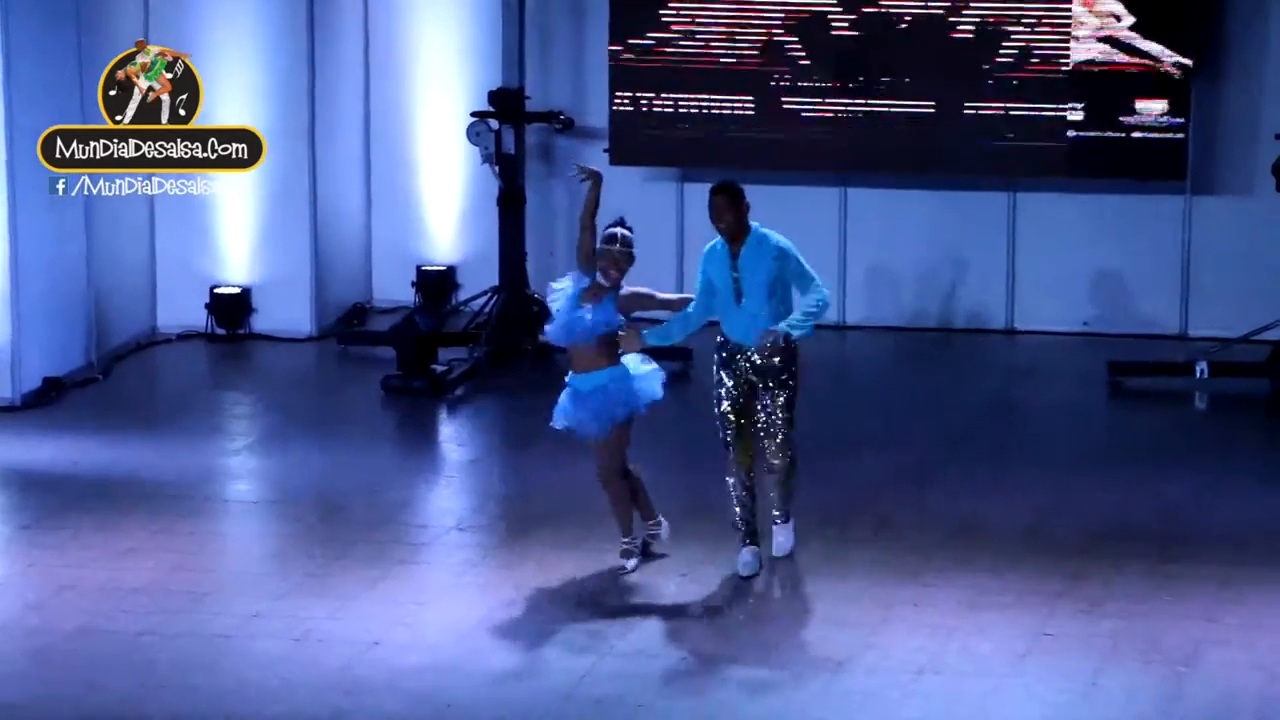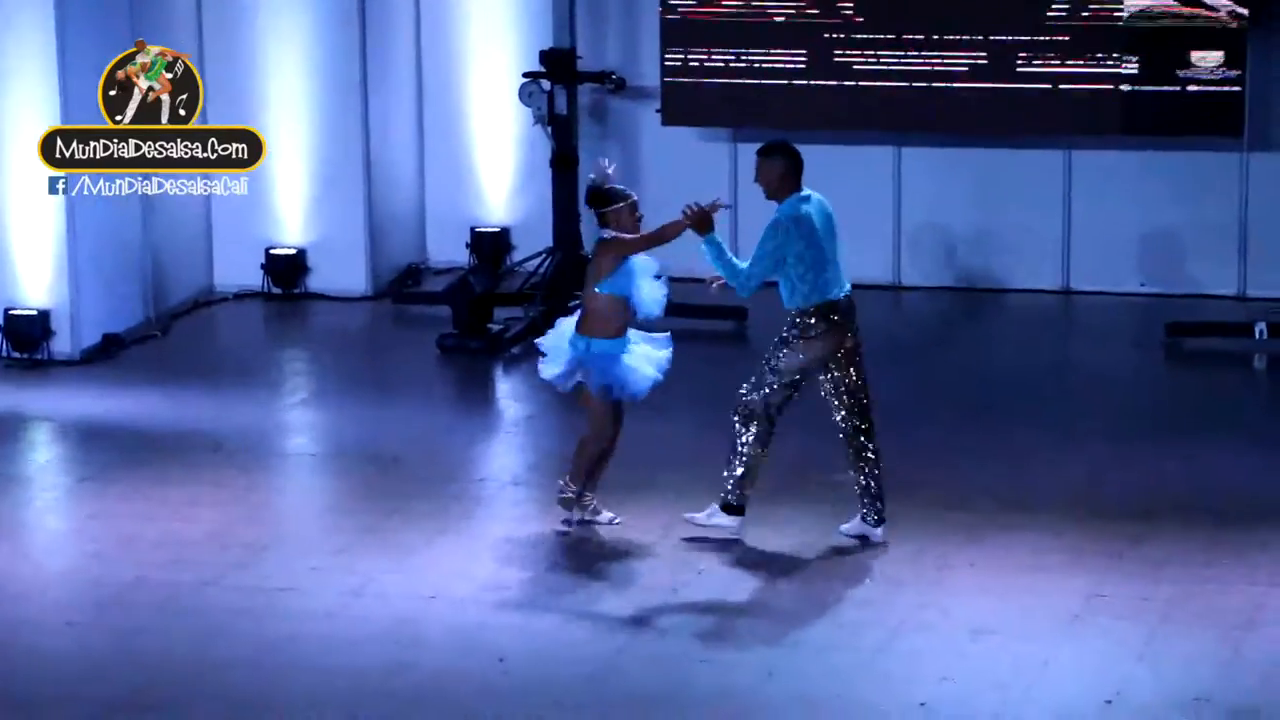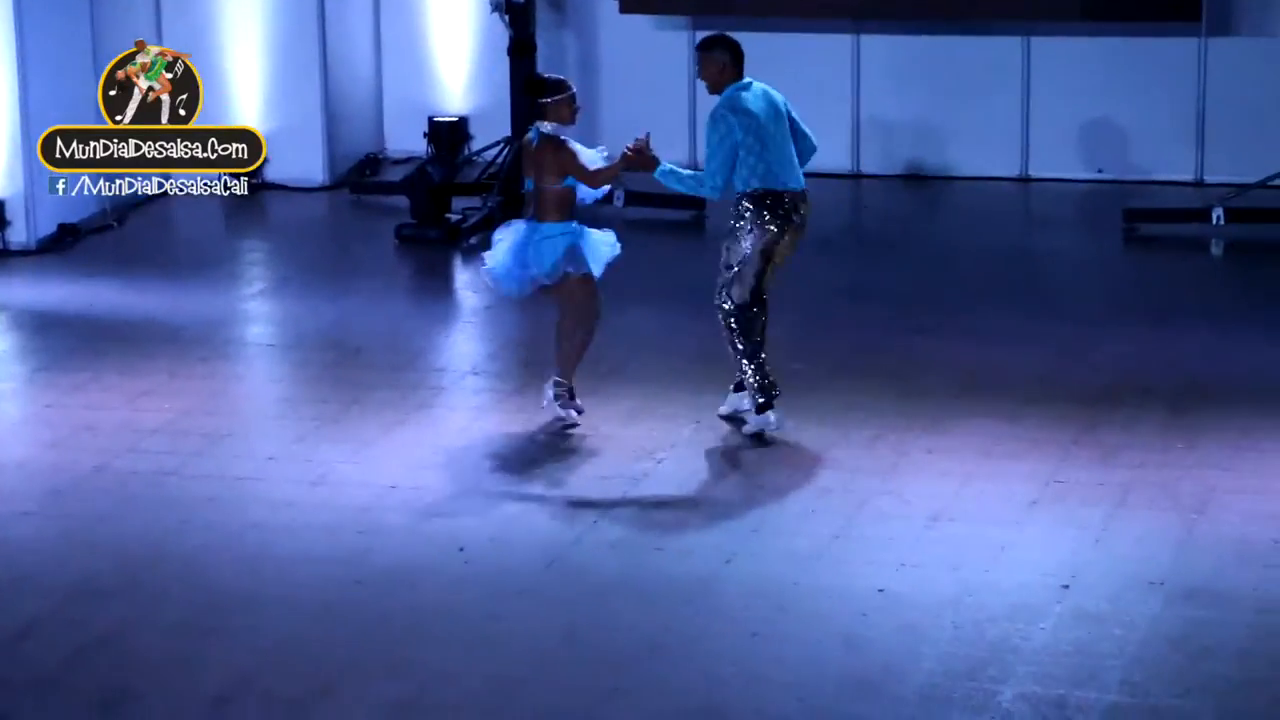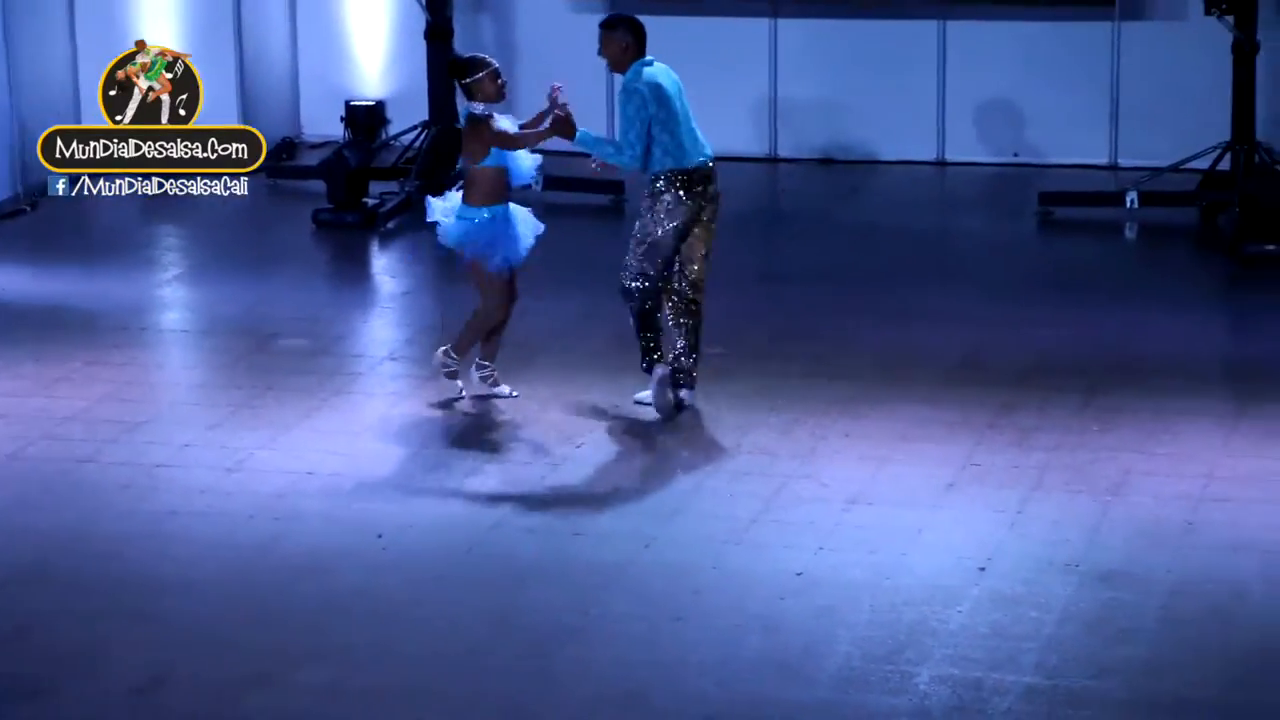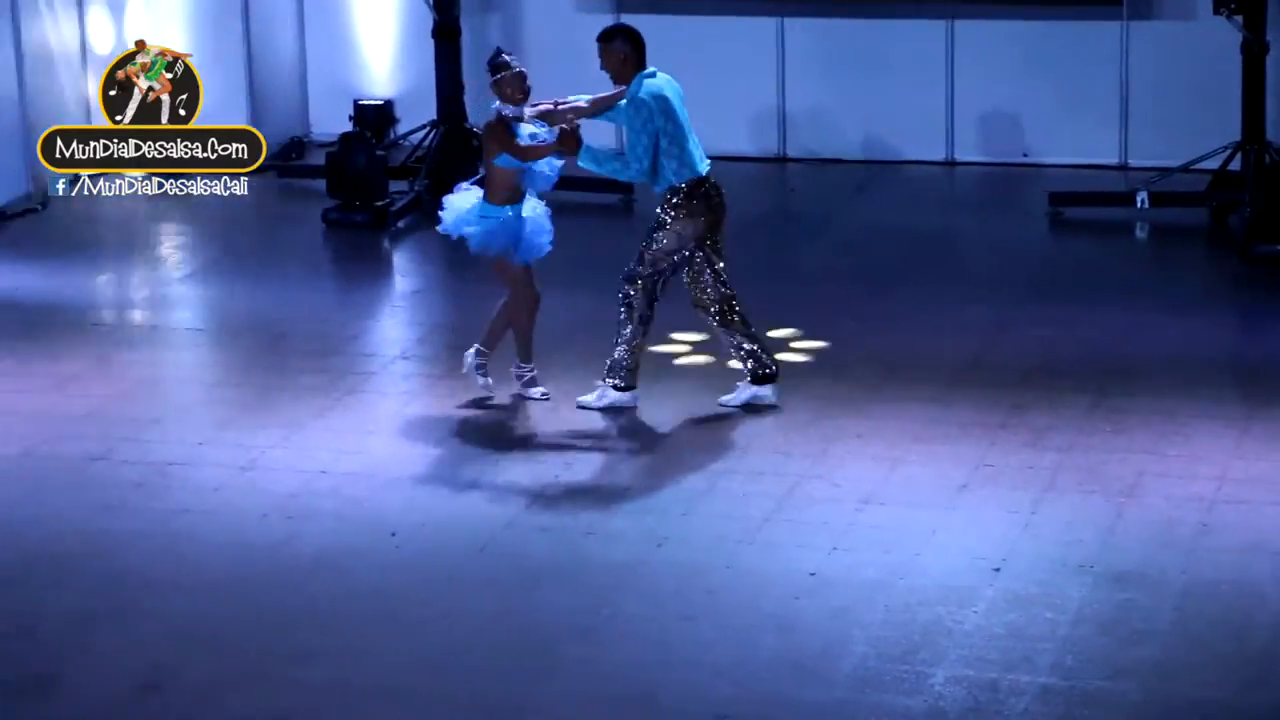
dt=0.5s
person 1, frame 1
left shoulder: (776, 249)
right shoulder: (711, 256)
left elbow: (818, 296)
right elbow: (699, 312)
left wrist: (788, 329)
right wrist: (648, 337)
left hip: (777, 355)
right hip: (734, 354)
left knee: (777, 446)
right knee: (735, 446)
left ankle: (782, 519)
right ankle: (748, 541)
person 1, frame 2
left shoulder: (785, 222)
right shoulder: (817, 206)
left elbow: (746, 281)
left wrist: (708, 237)
right wrist: (728, 272)
left hip: (812, 325)
right hip: (840, 317)
left knee: (753, 408)
right knee: (853, 418)
left ankle: (731, 509)
right ankle: (870, 518)
person 1, frame 3
left shoulder: (725, 114)
right shoulder: (769, 96)
left elbow: (712, 186)
right elbow: (807, 146)
left wrist: (656, 168)
left hip: (760, 212)
right hip: (792, 206)
left knee: (734, 305)
right knee: (744, 300)
left ankle: (765, 408)
right ankle: (749, 390)
person 1, frame 4
left shoulder: (635, 89)
right shoulder: (663, 75)
left elbow: (631, 156)
left wrist: (577, 136)
right wrist: (611, 155)
left hip: (674, 191)
right hip: (701, 183)
left knee: (640, 285)
right knee: (685, 287)
left ankle: (659, 369)
right ankle: (680, 383)
person 1, frame 5
left shoulder: (641, 99)
right shoulder: (654, 86)
left elbow: (638, 169)
left wrist: (581, 150)
left hip: (687, 203)
right hip: (703, 195)
left knee: (637, 288)
right knee: (711, 291)
left ankle: (618, 386)
right ankle: (760, 378)
person 2, frame 1
left shoulder: (628, 297)
right shoulder: (585, 277)
left elbow: (680, 303)
right elbow: (587, 228)
right wrist: (595, 185)
left hip: (610, 386)
right hip: (583, 389)
left knee: (609, 469)
right knee: (615, 467)
left ankle: (630, 540)
right ankle: (652, 525)
person 2, frame 2
left shoulder: (614, 247)
right shoulder: (613, 248)
right elbow: (660, 236)
right wrist: (700, 216)
left hip: (615, 348)
right hip: (594, 350)
left knee: (612, 428)
right knee: (603, 428)
left ankle: (585, 498)
right ankle: (570, 490)
person 2, frame 3
left shoulder: (532, 143)
right shoulder: (559, 149)
right elbow: (595, 180)
right wrist: (627, 159)
left hip: (536, 237)
right hip: (557, 240)
left knee: (572, 313)
right knee: (585, 314)
left ankle: (562, 387)
right ankle: (561, 387)
person 2, frame 4
left shoulder: (491, 120)
right shoulder: (478, 126)
left elbow: (516, 133)
right elbow: (518, 142)
left wrist: (549, 109)
right wrist: (555, 130)
left hip: (499, 217)
right hip: (480, 221)
left knee: (507, 297)
right knee: (494, 305)
left ankle: (485, 371)
right ankle: (451, 355)
person 2, frame 5
left shoulder: (534, 115)
right shoulder: (497, 127)
left elbow: (579, 107)
right elbow: (524, 153)
left wrist: (620, 94)
right wrist: (559, 142)
left hip: (514, 217)
right hip: (498, 221)
left knee: (520, 295)
right knee: (526, 297)
left ankle: (480, 353)
right ankle: (525, 371)
